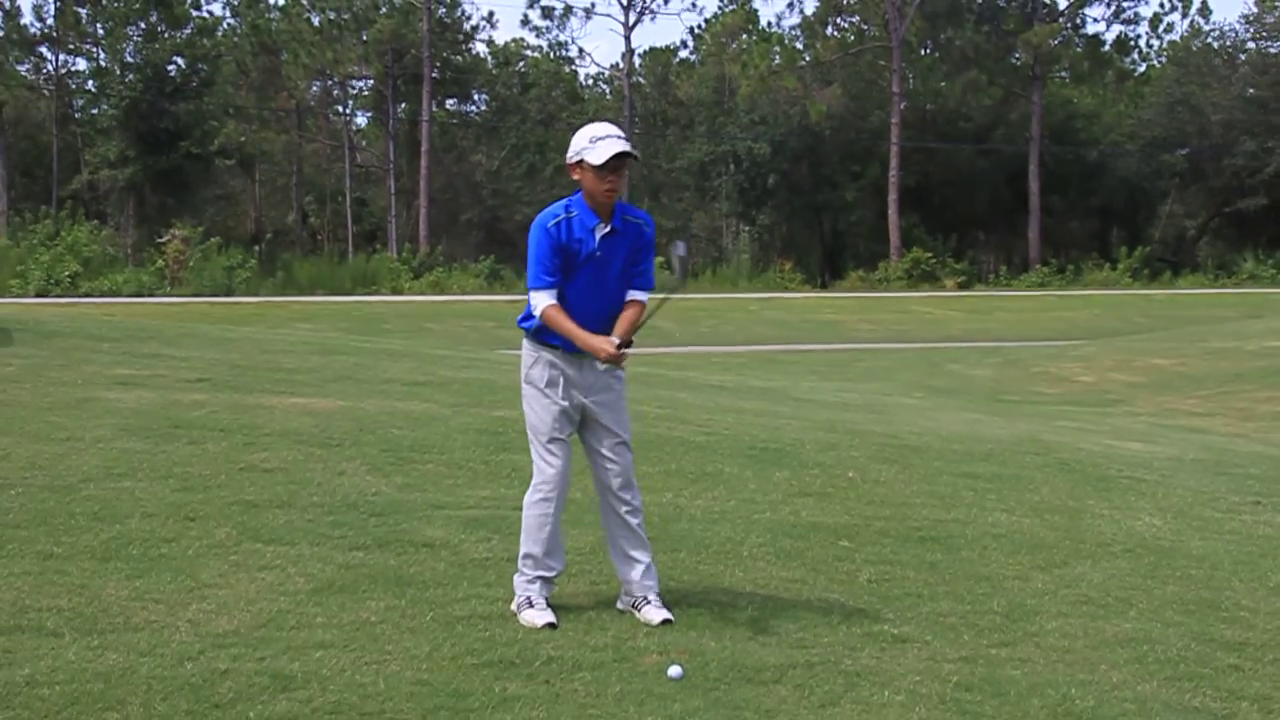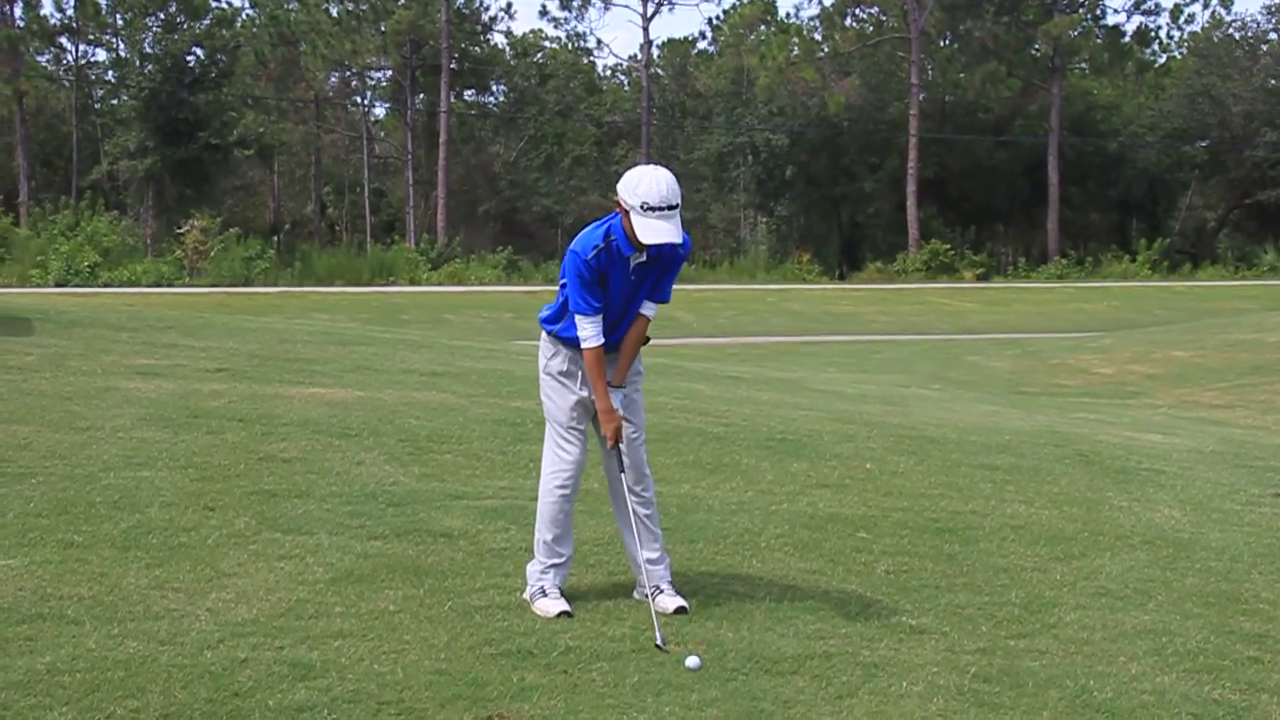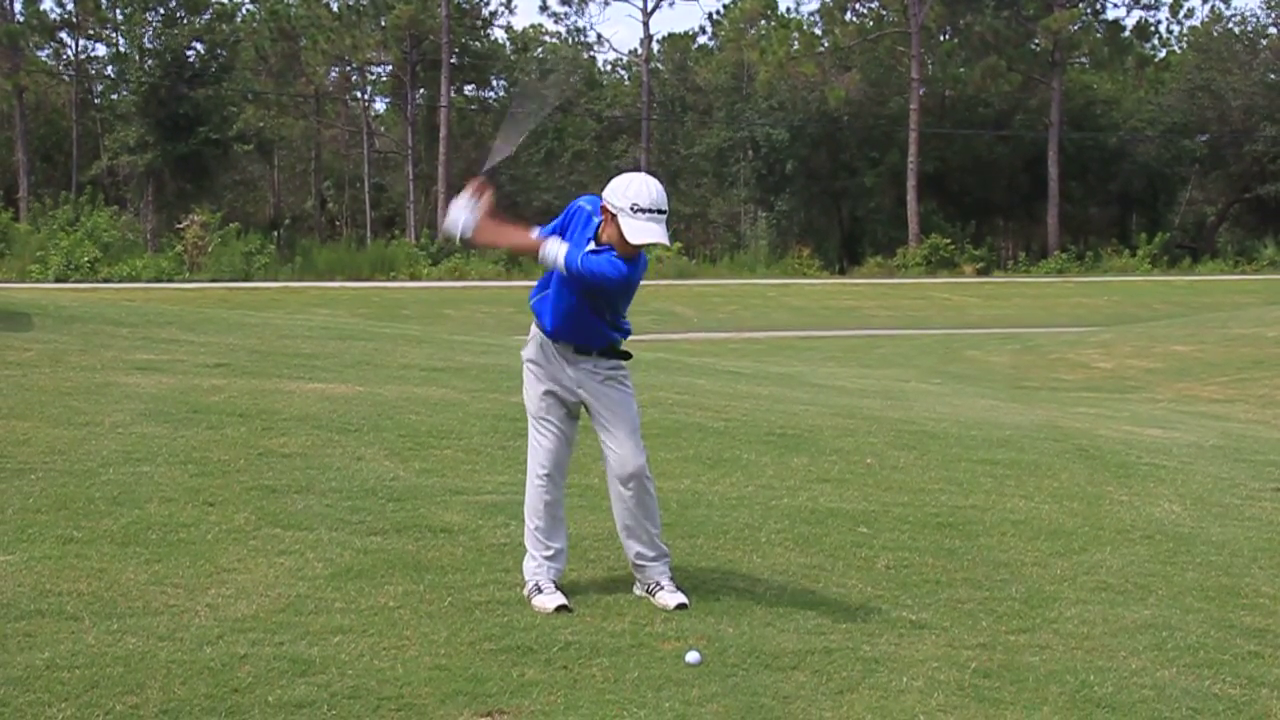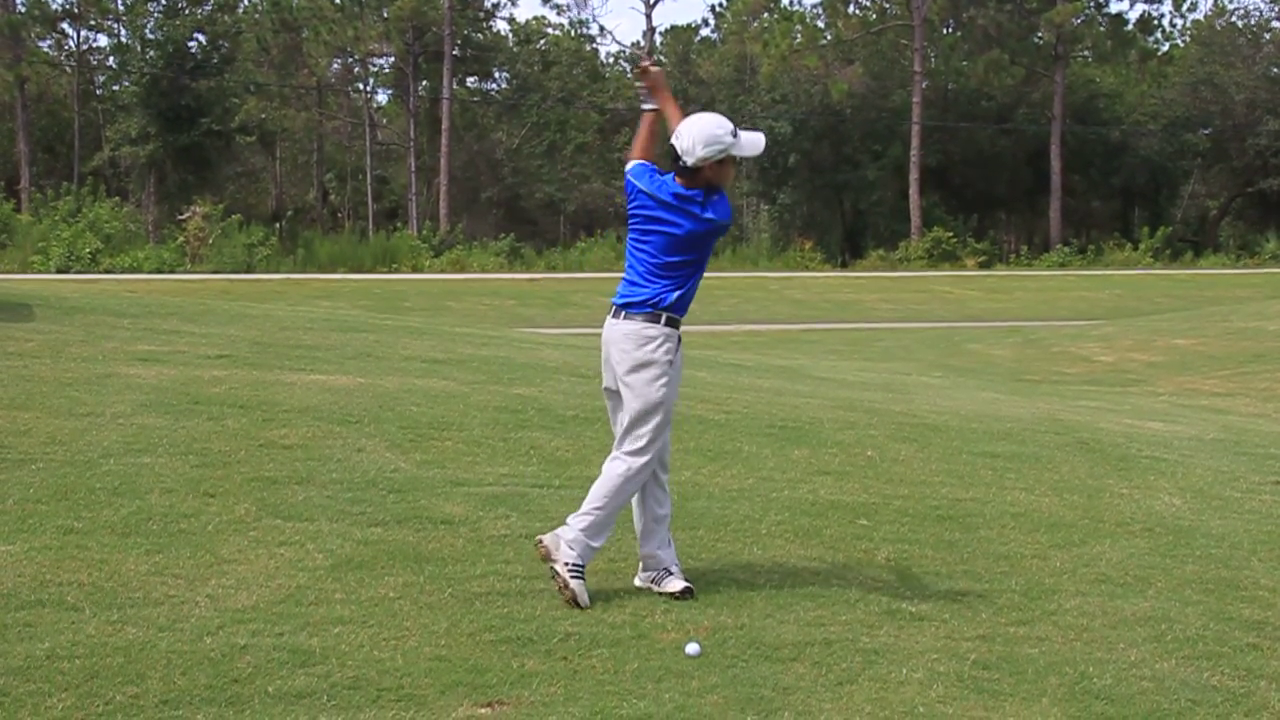
dt=1s
person 1, frame 1
left shoulder: (640, 228)
right shoulder: (550, 226)
left elbow: (637, 297)
right elbow: (543, 303)
left wrist: (614, 341)
right wrist: (588, 342)
left hip: (603, 364)
right hip: (551, 361)
left knee: (619, 475)
right knee: (550, 475)
left ankle: (638, 588)
right ankle: (531, 589)
person 1, frame 2
left shoulder: (674, 247)
right shoulder: (587, 251)
left elbow: (643, 315)
right elbow: (588, 334)
left wrist: (617, 387)
right wrist: (603, 406)
left hip: (621, 357)
right hip: (567, 356)
left knee: (633, 465)
right knee: (564, 464)
left ankle: (654, 577)
right ankle: (544, 579)
person 1, frame 3
left shoulder: (623, 270)
right shoulder: (584, 209)
left elbow: (542, 250)
right elbow: (541, 238)
left wrist: (476, 225)
right wrist: (480, 216)
left hip: (597, 367)
right hip: (547, 354)
left knee: (629, 466)
right knee: (546, 468)
left ankle: (652, 574)
right ankle: (540, 576)
person 1, frame 4
left shoulder: (644, 185)
right shoulder: (714, 215)
left elbow: (638, 160)
left wrist: (651, 105)
right wrist: (665, 97)
left hip: (624, 327)
right hip: (650, 337)
left knee: (651, 456)
right knee: (639, 455)
left ankle: (657, 564)
right ankle: (571, 543)
